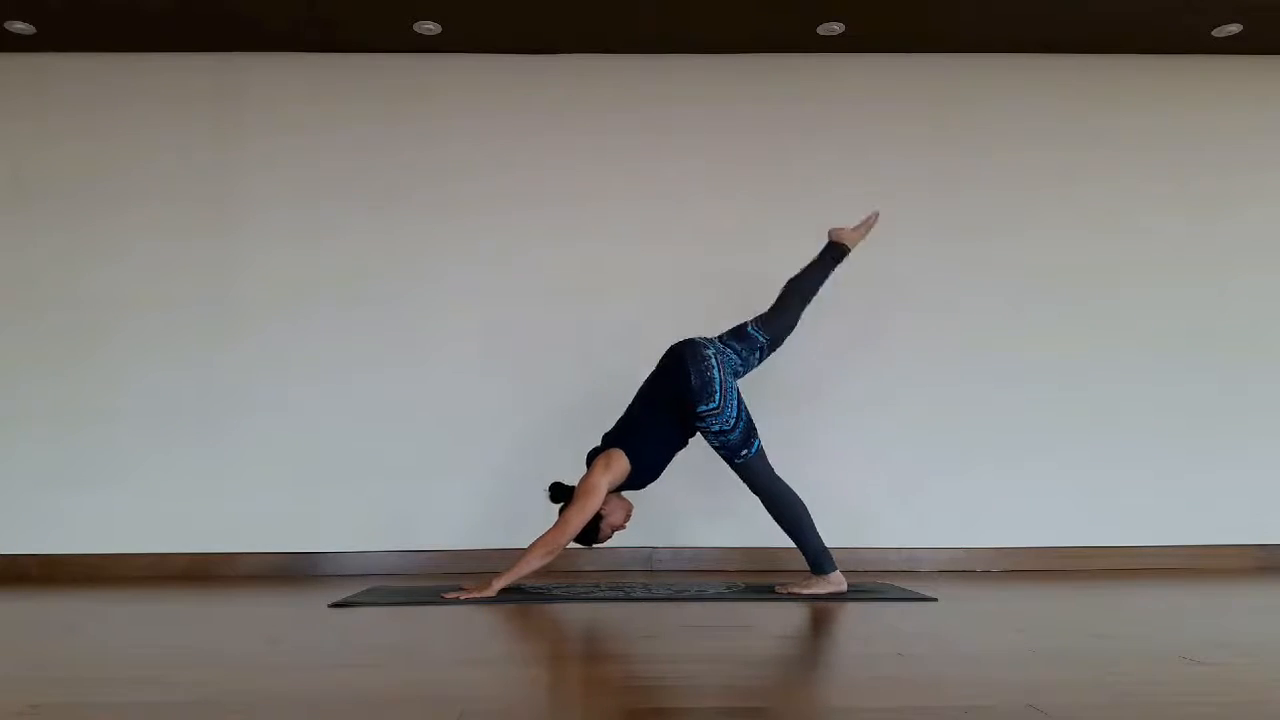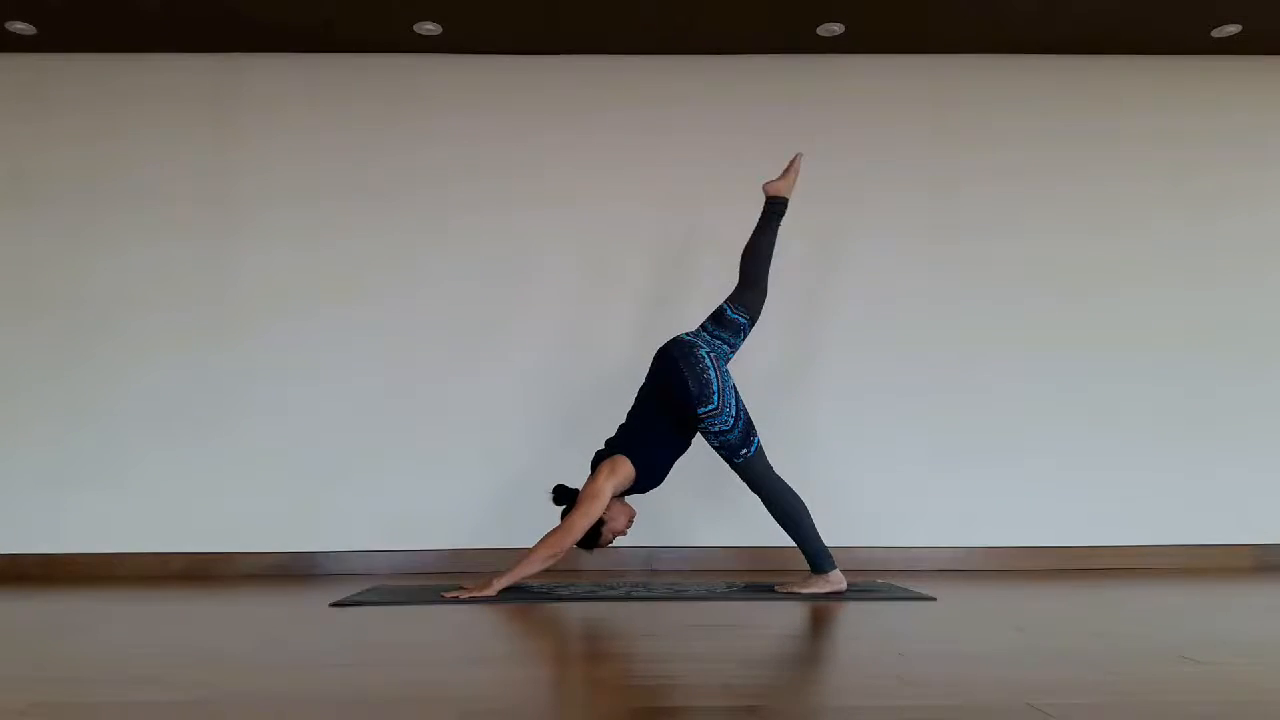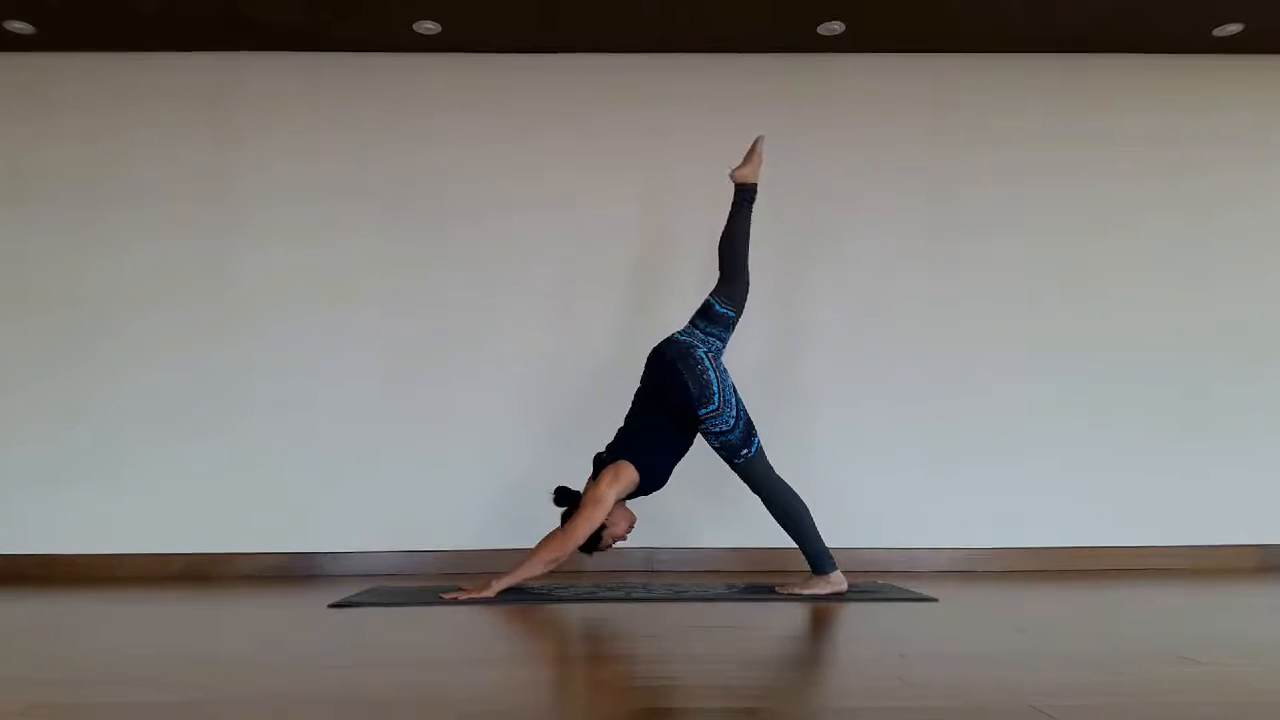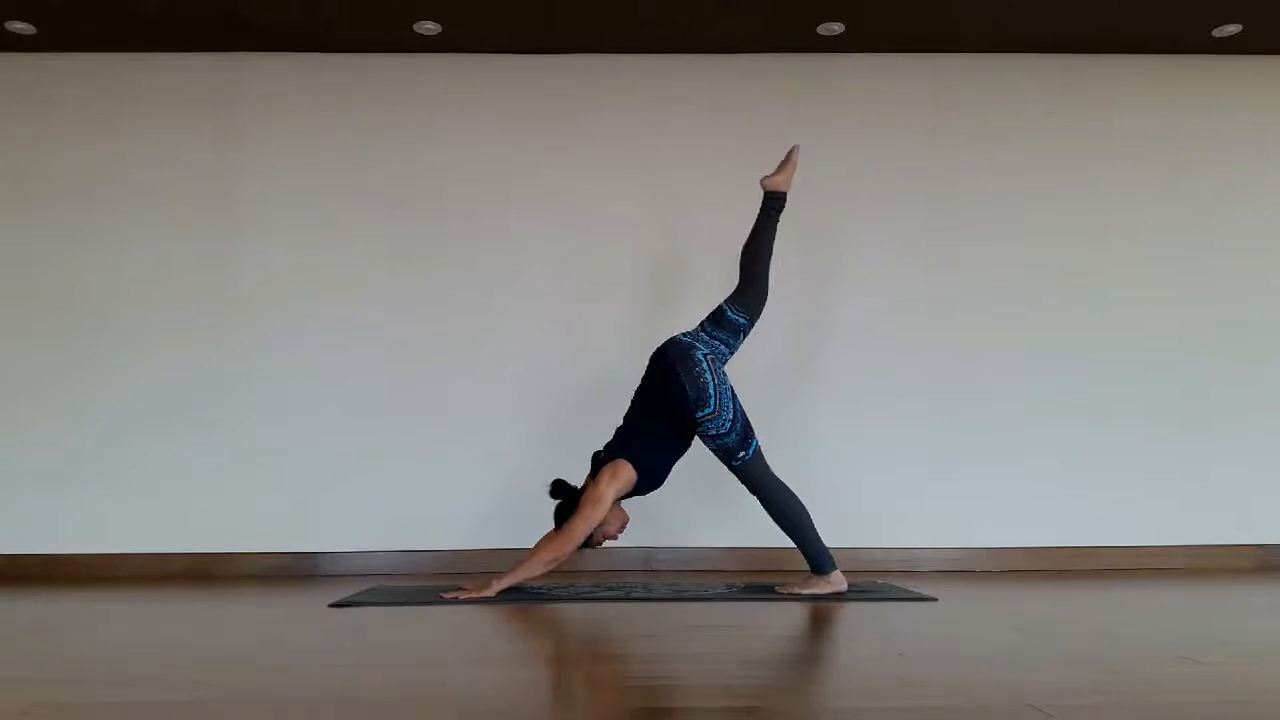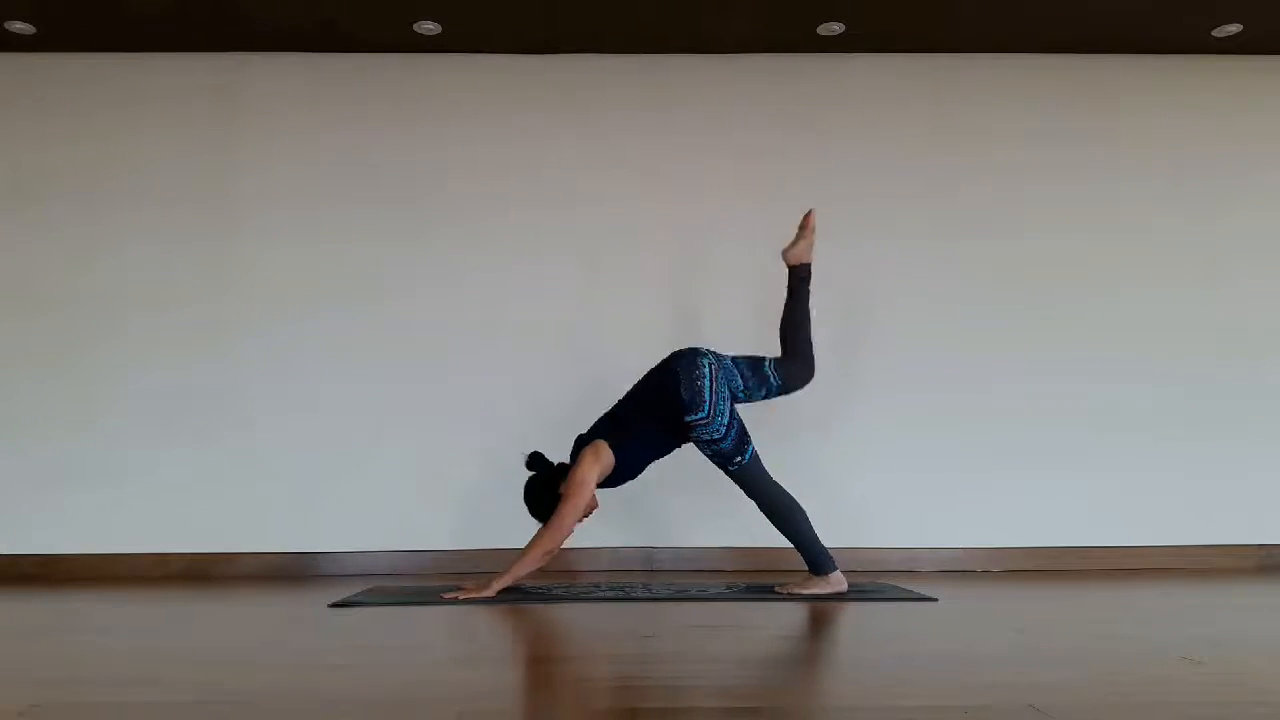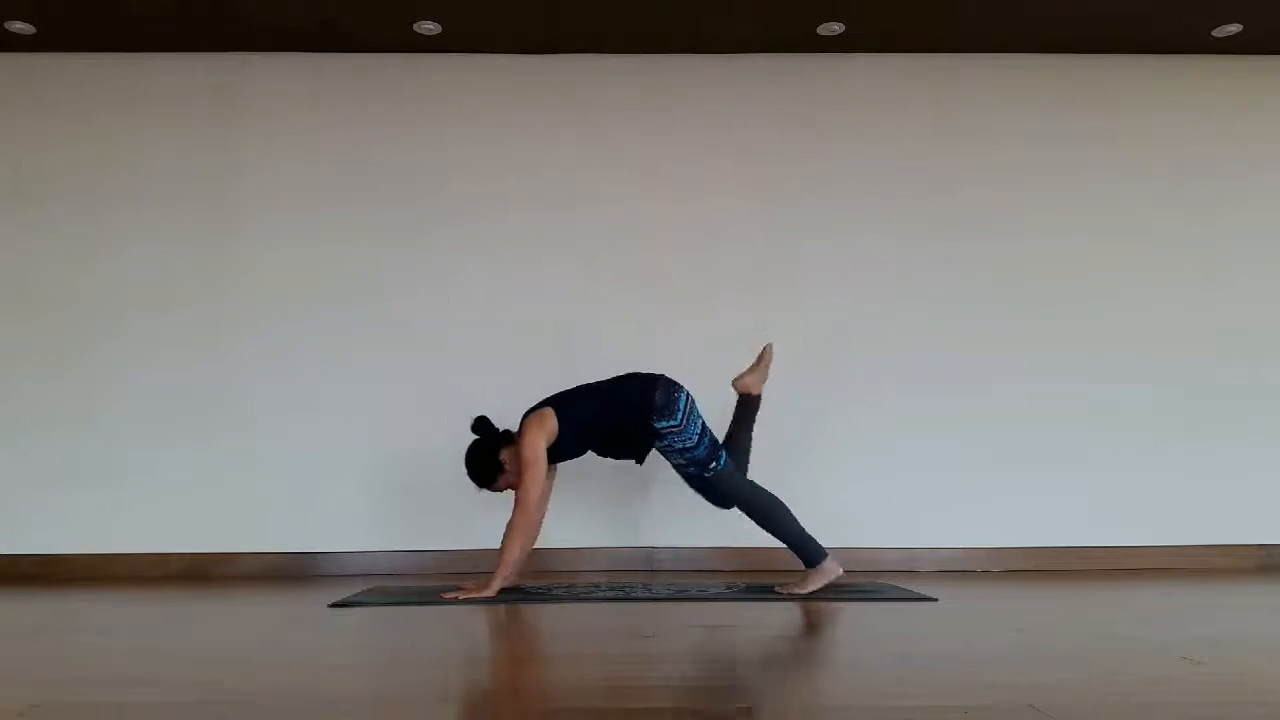
dt=0.1s
person 1, frame 1
left shoulder: (603, 474)
right shoulder: (608, 473)
left elbow: (555, 542)
right elbow: (556, 541)
right wrist: (500, 582)
left hip: (701, 383)
right hip: (696, 367)
left knee: (763, 481)
right knee: (775, 325)
left ankle: (827, 575)
right ankle: (839, 245)
person 1, frame 2
left shoulder: (607, 482)
right shoulder: (607, 480)
left elbow: (558, 544)
right elbow: (559, 541)
left wrist: (494, 584)
right wrist: (501, 580)
left hip: (693, 374)
right hip: (683, 364)
left knee: (762, 479)
right knee: (748, 298)
left ankle: (827, 573)
right ankle: (776, 197)
person 1, frame 3
left shoulder: (608, 486)
right shoulder: (605, 487)
left elbow: (559, 547)
right elbow: (561, 544)
left hip: (692, 375)
right hip: (679, 361)
left knee: (761, 479)
right knee: (732, 287)
left ankle: (827, 573)
right ankle: (744, 187)
person 1, frame 4
left shoulder: (607, 484)
right shoulder: (607, 478)
left elbow: (558, 551)
right elbow: (558, 545)
left wrist: (493, 585)
left hip: (699, 380)
right hip: (682, 360)
left knee: (761, 482)
right knee: (748, 299)
left ankle: (827, 573)
right ankle: (774, 195)
person 1, frame 5
left shoulder: (587, 467)
right shoulder: (581, 467)
left elbow: (550, 541)
right elbow: (551, 539)
left wrist: (493, 585)
right wrist: (507, 578)
left hip: (691, 389)
right hip: (683, 380)
left knee: (759, 486)
right knee: (797, 372)
left ankle: (828, 574)
right ankle: (798, 264)
person 1, frame 6
left shoulder: (533, 436)
right shoulder: (539, 441)
left elbow: (525, 518)
right elbow: (533, 514)
left wrist: (494, 584)
right wrist: (507, 573)
left hip: (660, 406)
right hip: (644, 415)
left knee: (730, 488)
right knee: (726, 489)
left ankle: (820, 561)
right ankle: (749, 390)
